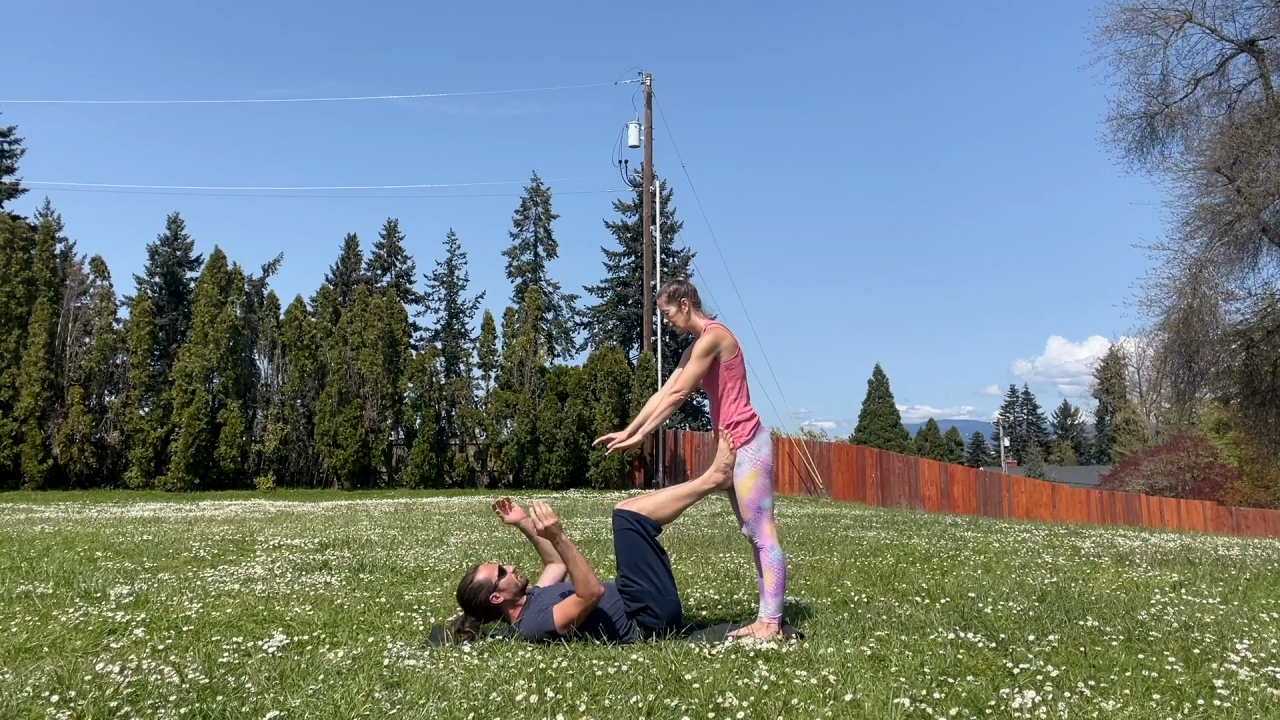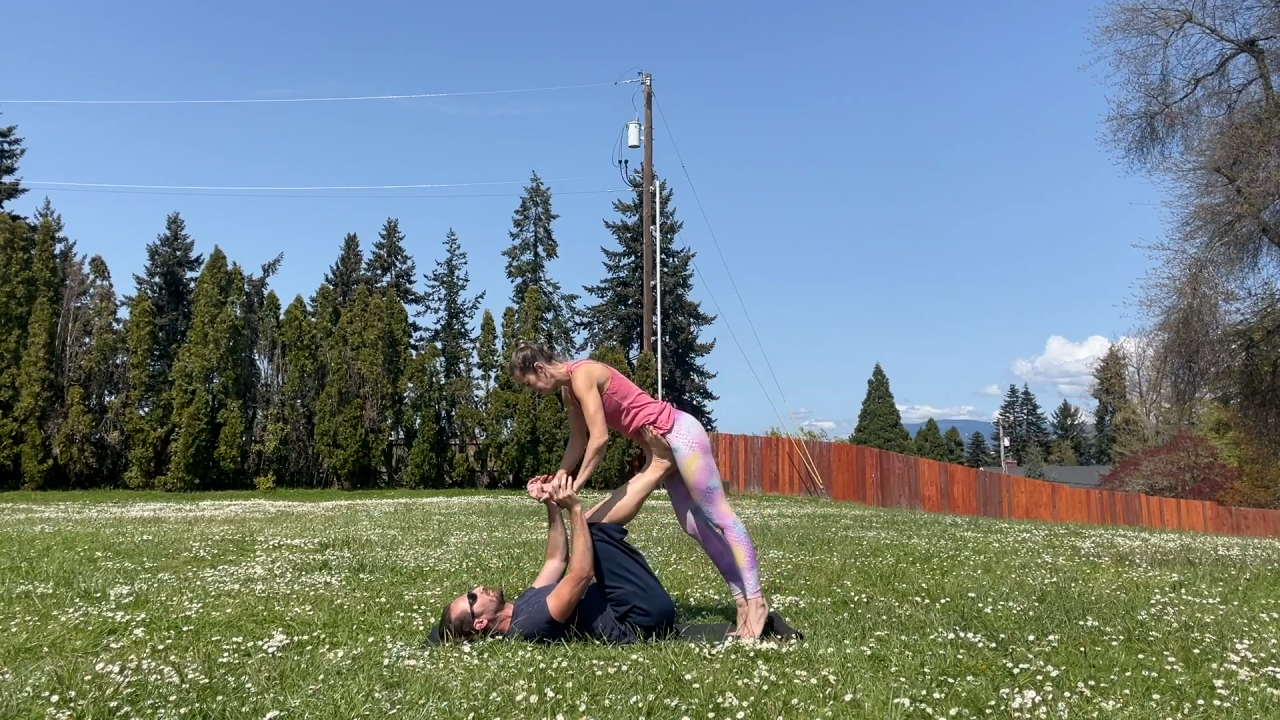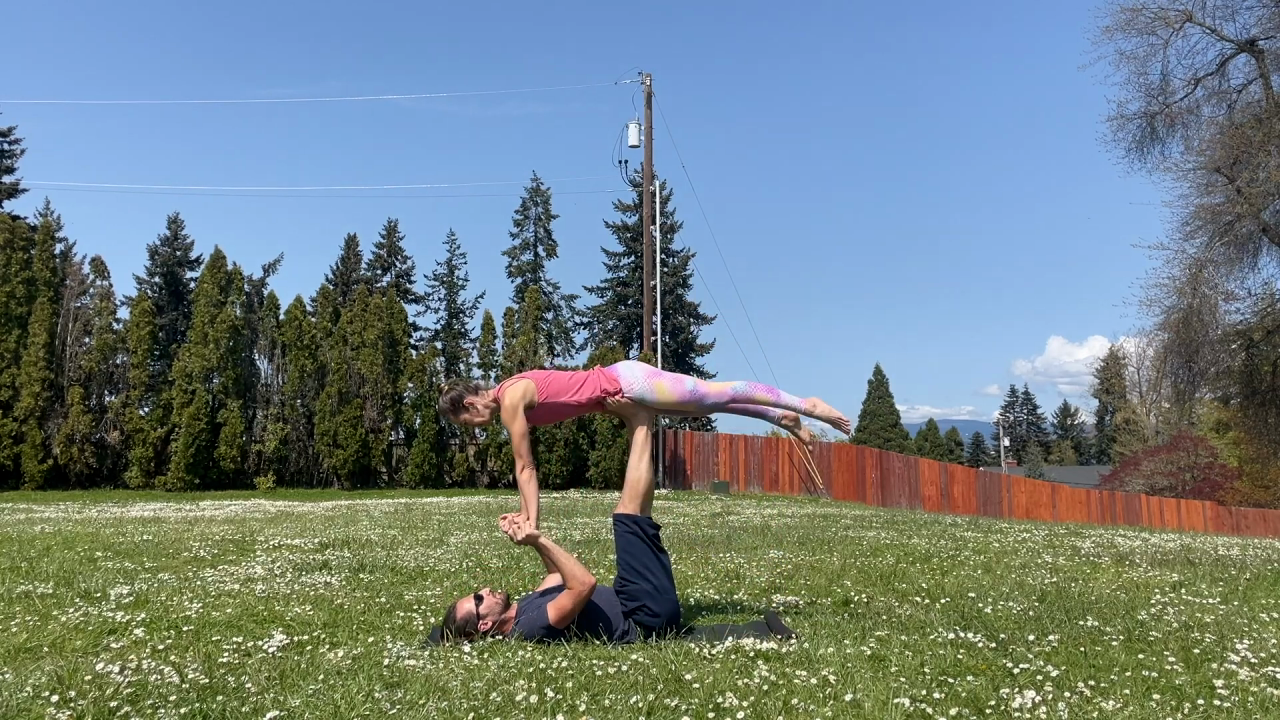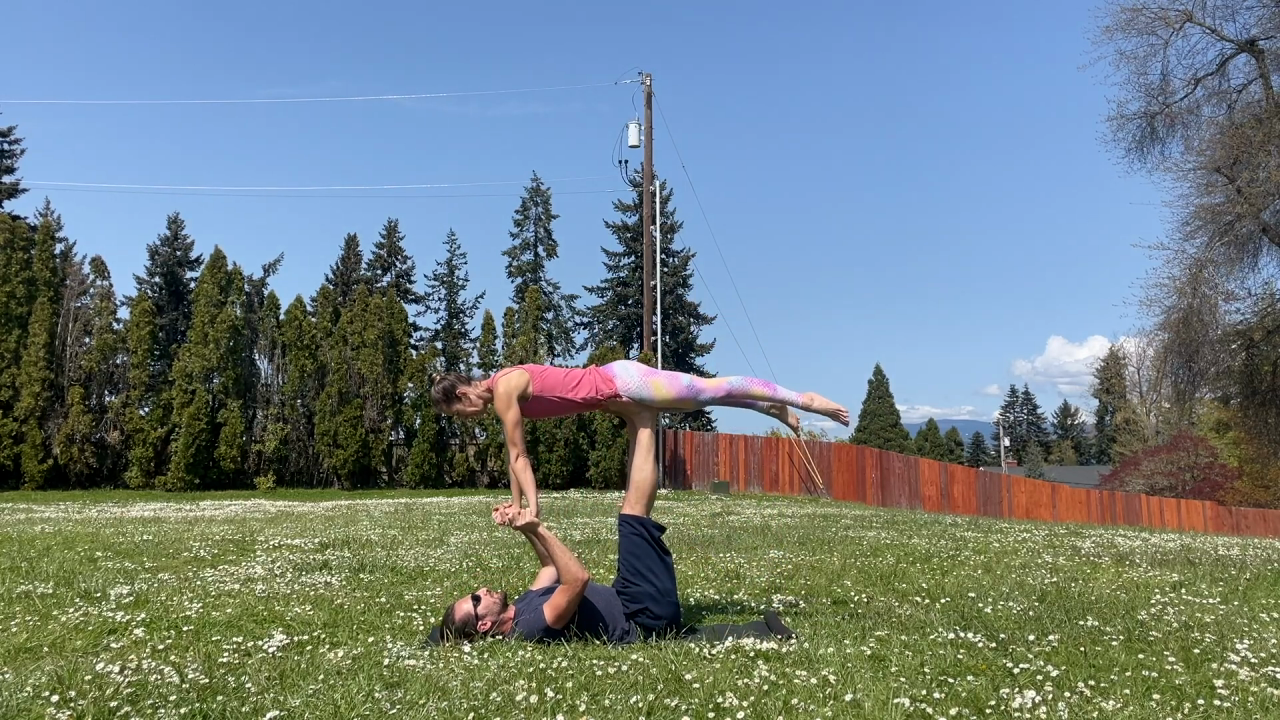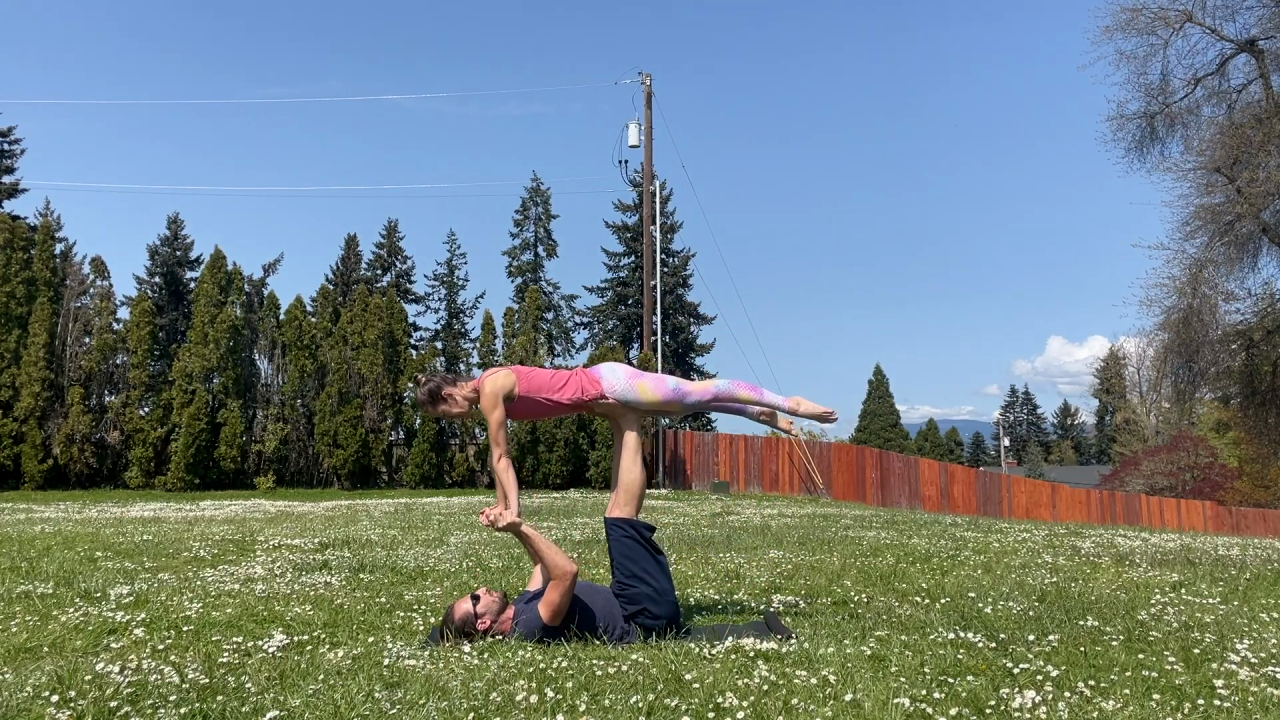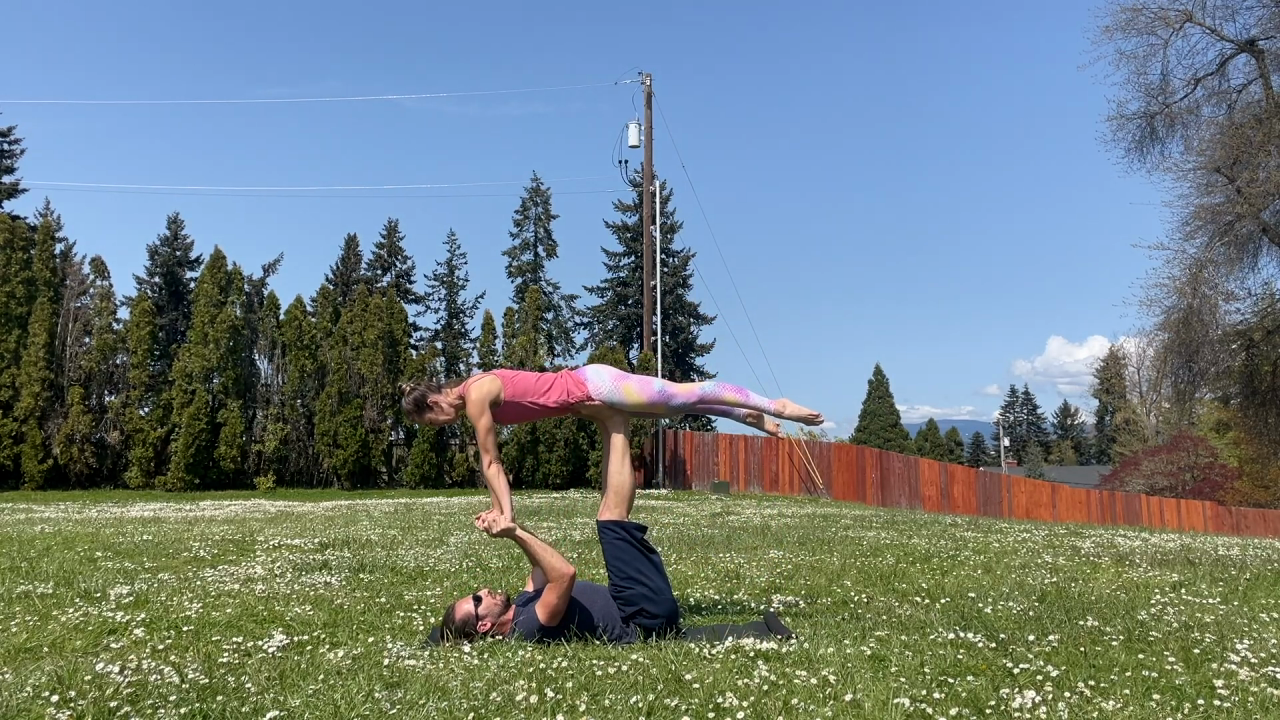
dt=0.7s
person 1, frame 1
left shoulder: (713, 336)
right shoulder: (696, 347)
left elbow: (678, 395)
right elbow: (664, 391)
left wrist: (639, 436)
right wrist: (626, 432)
left hip: (747, 442)
right hip: (735, 445)
left knee: (763, 533)
right knee: (754, 533)
left ankle: (771, 622)
right ankle: (766, 618)
person 1, frame 2
left shoulder: (581, 374)
right shoulder: (567, 389)
left elbow: (599, 439)
right elbow: (578, 444)
left wrist: (576, 485)
right wrist: (558, 480)
left hip: (678, 433)
right hip: (662, 443)
left knee: (717, 514)
right knee: (694, 526)
left ankle: (755, 599)
right ankle: (743, 598)
person 1, frame 3
left shoulder: (510, 400)
right shoulder: (510, 400)
left elbow: (525, 467)
right elbow: (525, 466)
left wrist: (534, 523)
right wrist: (526, 514)
left hip: (623, 384)
right hip: (619, 390)
left knee: (717, 394)
right knee: (709, 402)
left ankle: (805, 405)
right ankle: (782, 417)
person 1, frame 4
left shoulder: (504, 389)
right shoulder: (503, 393)
left elbow: (518, 455)
right elbow: (516, 455)
left wrist: (533, 509)
right wrist: (516, 504)
left hip: (620, 385)
right hip: (615, 393)
left knee: (712, 390)
right knee: (705, 395)
left ankle: (802, 399)
right ankle: (772, 408)
person 1, frame 5
left shoulder: (490, 388)
right shoulder: (490, 393)
left elbow: (500, 456)
right elbow: (501, 455)
left wrist: (514, 509)
right wrist: (504, 505)
left hip: (606, 386)
right hip: (600, 395)
left knee: (700, 394)
right knee: (693, 401)
left ankle: (788, 404)
right ankle: (763, 414)
person 1, frame 6
left shoulder: (476, 394)
right shoulder: (476, 396)
left elbow: (490, 461)
right elbow: (491, 461)
left wrist: (508, 513)
right wrist: (499, 509)
left hip: (592, 387)
right hip: (586, 398)
left knee: (684, 396)
right knee: (680, 405)
left ankle: (774, 405)
right ankle: (751, 416)
person 2, frame 1
left shoulder: (528, 602)
right shoulder: (535, 627)
left elbow: (557, 563)
right elbow: (591, 592)
left wrist: (525, 526)
right wrist: (557, 536)
left hip: (645, 617)
right hip: (648, 622)
left knee: (630, 515)
right knee: (627, 513)
left ankle: (711, 479)
right ankle: (712, 478)
person 2, frame 2
left shoulder: (523, 606)
right shoulder: (530, 624)
left elbow: (556, 560)
right elbow: (580, 575)
left wrist: (552, 507)
right wrist: (573, 509)
left hip: (642, 620)
right hip: (644, 618)
right knee: (595, 525)
person 2, frame 3
left shoulder: (525, 608)
right shoulder: (532, 627)
left elbow: (560, 573)
right elbow: (584, 584)
left wrist: (532, 537)
right wrist: (539, 540)
left hip: (648, 620)
right hip: (646, 619)
right knee: (628, 514)
person 2, frame 4
left shoulder: (524, 608)
right shoulder: (532, 627)
left elbow: (551, 565)
right elbow: (578, 578)
left wrist: (525, 529)
right wrist: (536, 528)
left hip: (645, 621)
right hip: (647, 618)
right knee: (633, 514)
person 2, frame 5
left shoulder: (521, 614)
right shoulder: (531, 626)
left elbow: (543, 562)
right elbow: (566, 571)
left wrist: (515, 528)
right wrist: (520, 527)
left hip: (650, 620)
right hip: (648, 620)
right knee: (619, 515)
person 2, frame 6
left shoulder: (521, 608)
right shoulder: (529, 628)
left elbow: (544, 567)
right elbow: (565, 574)
left wrist: (513, 531)
right wrist: (517, 533)
left hip: (647, 623)
right hip: (645, 619)
right knee: (611, 518)
